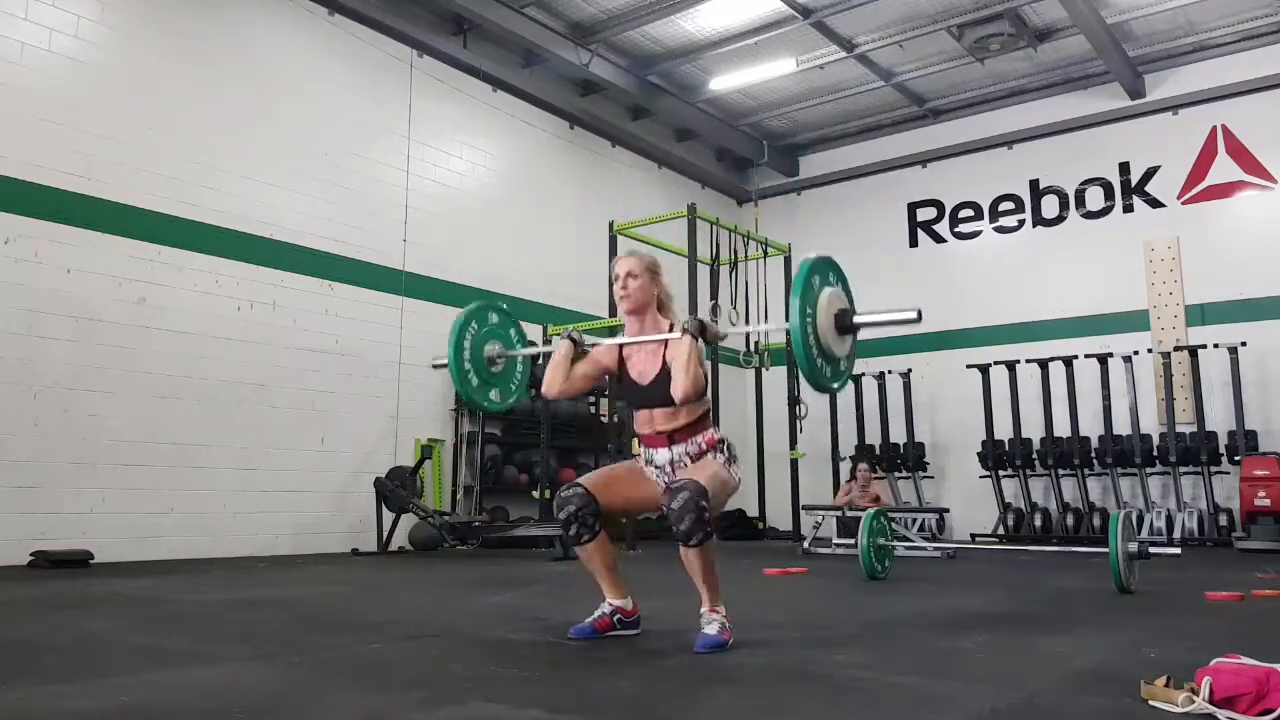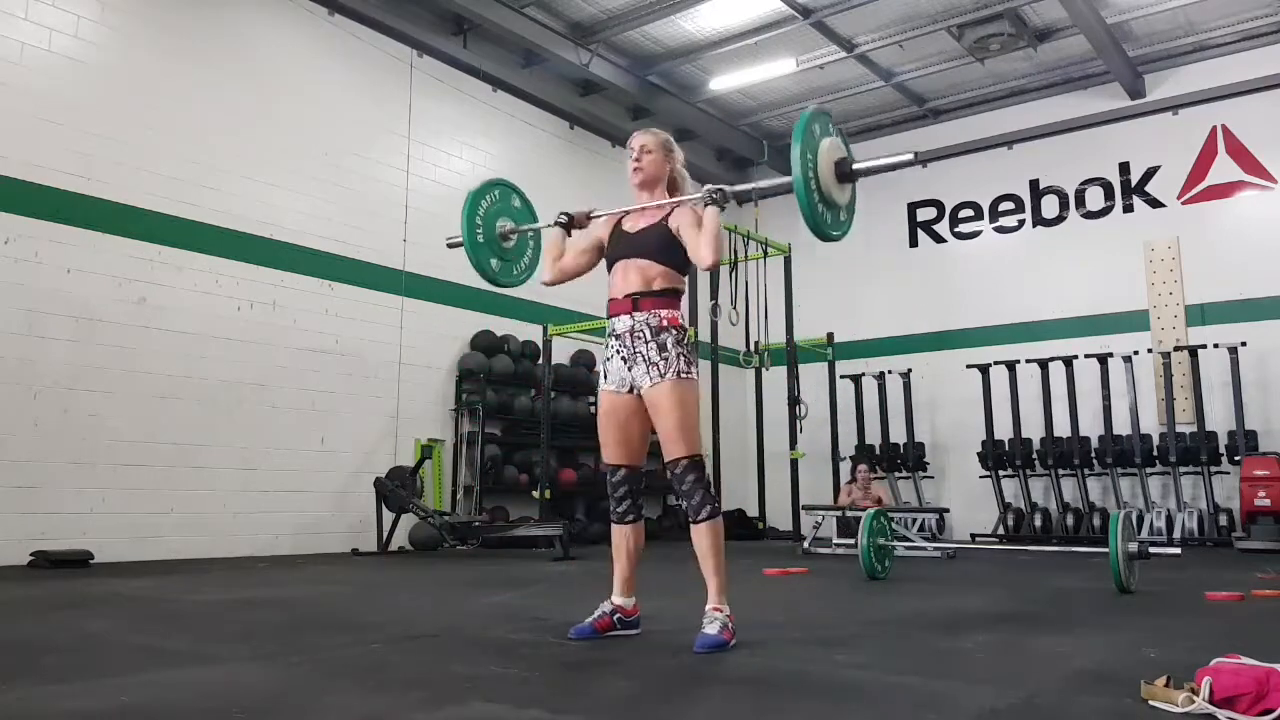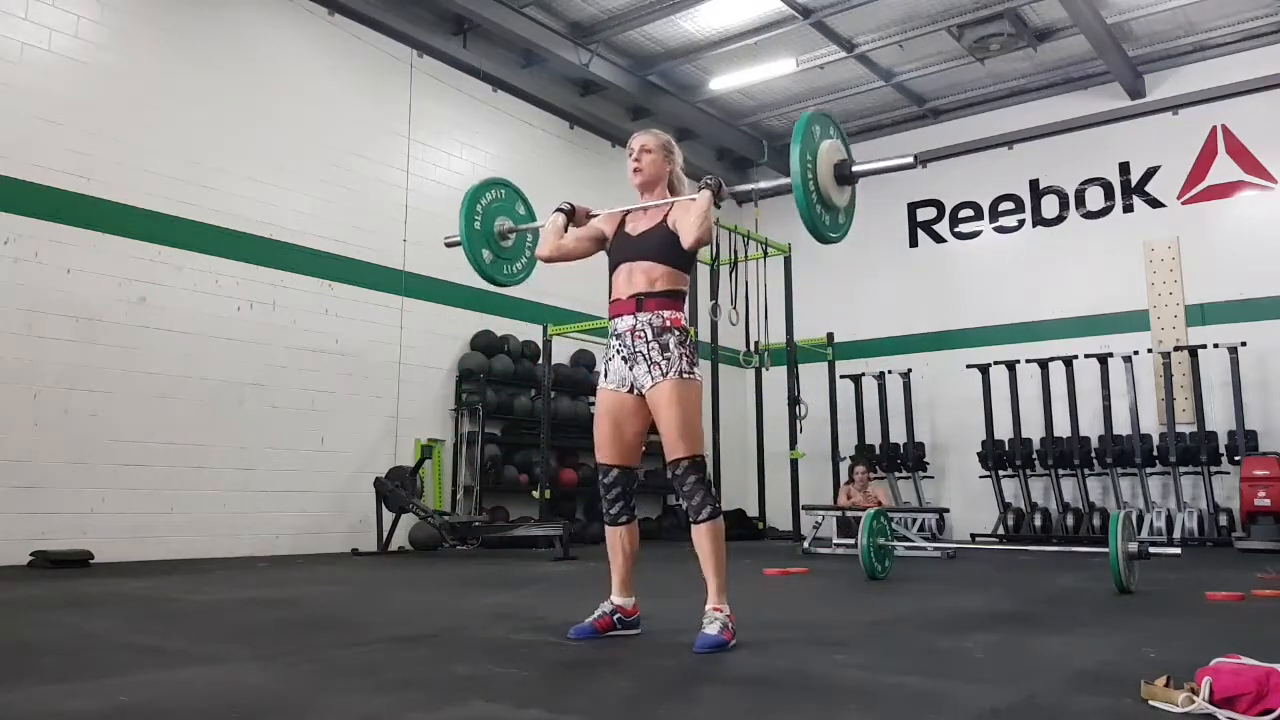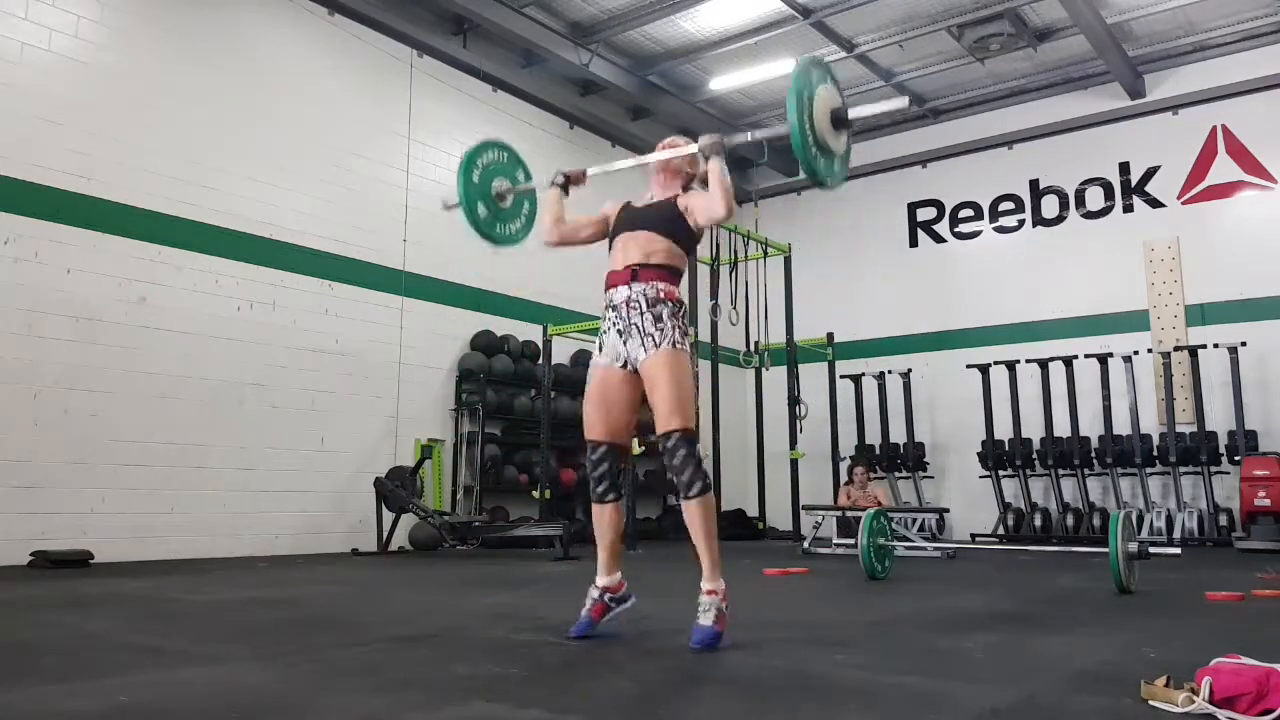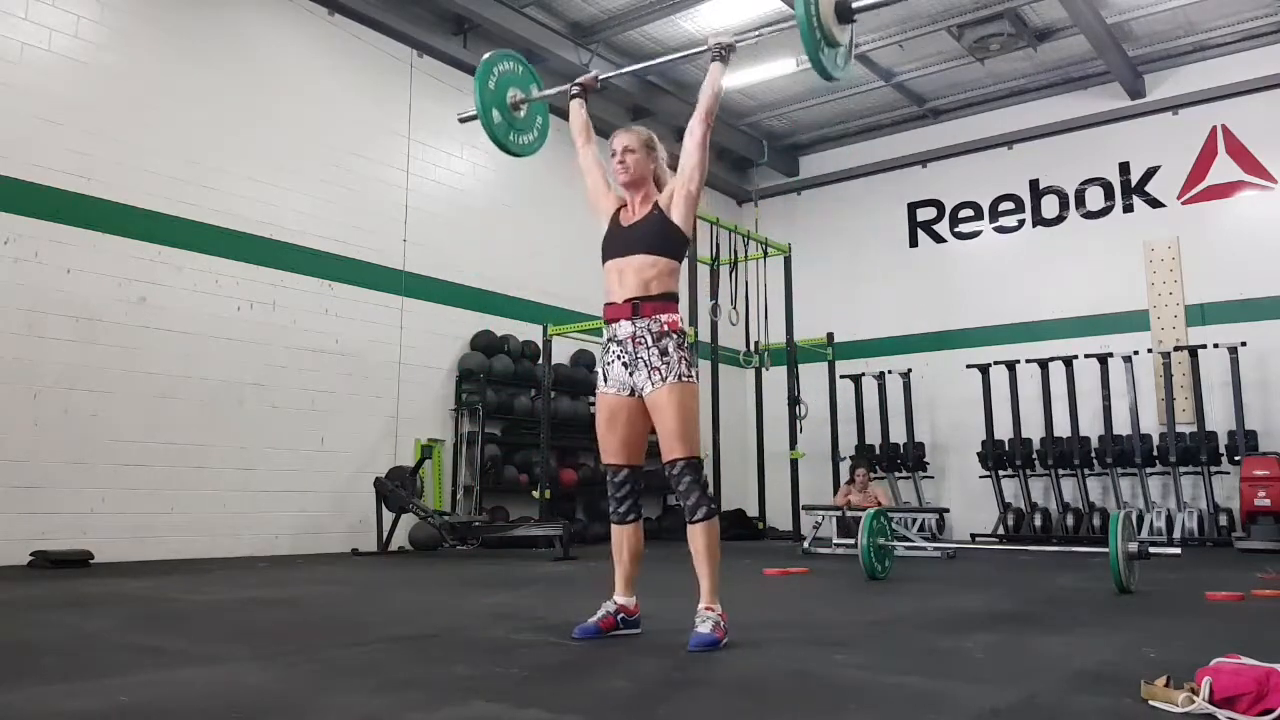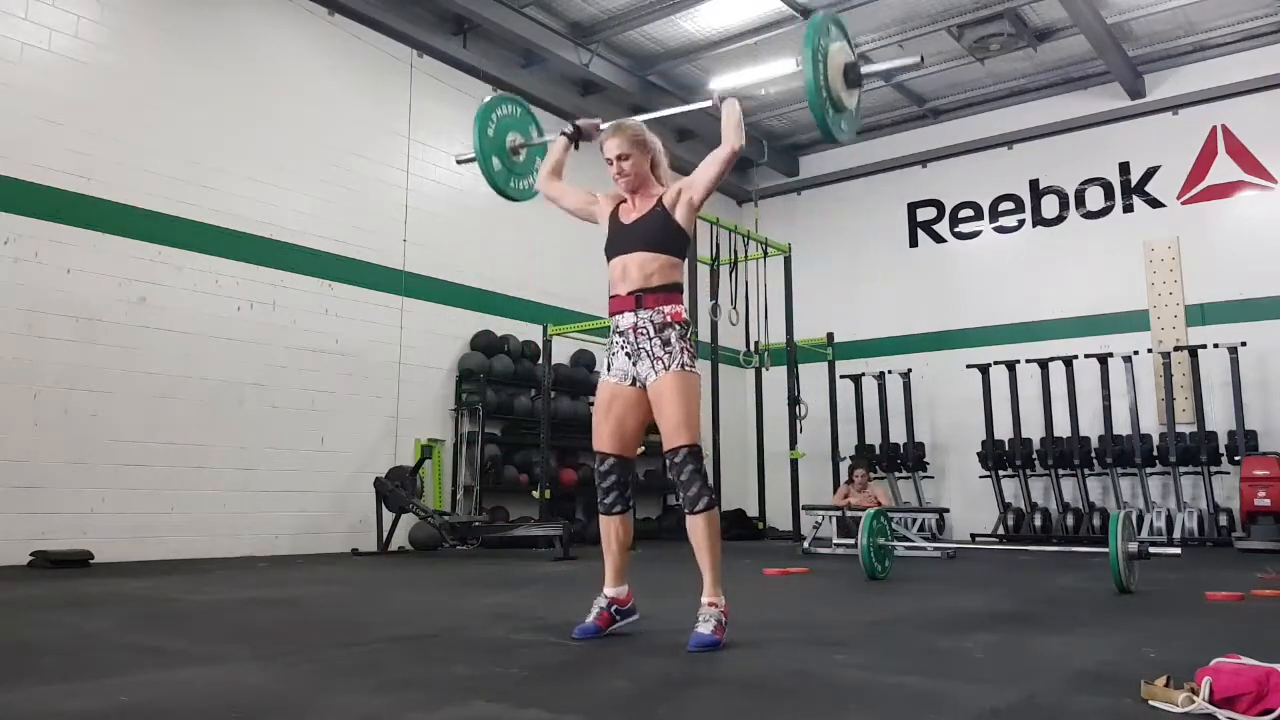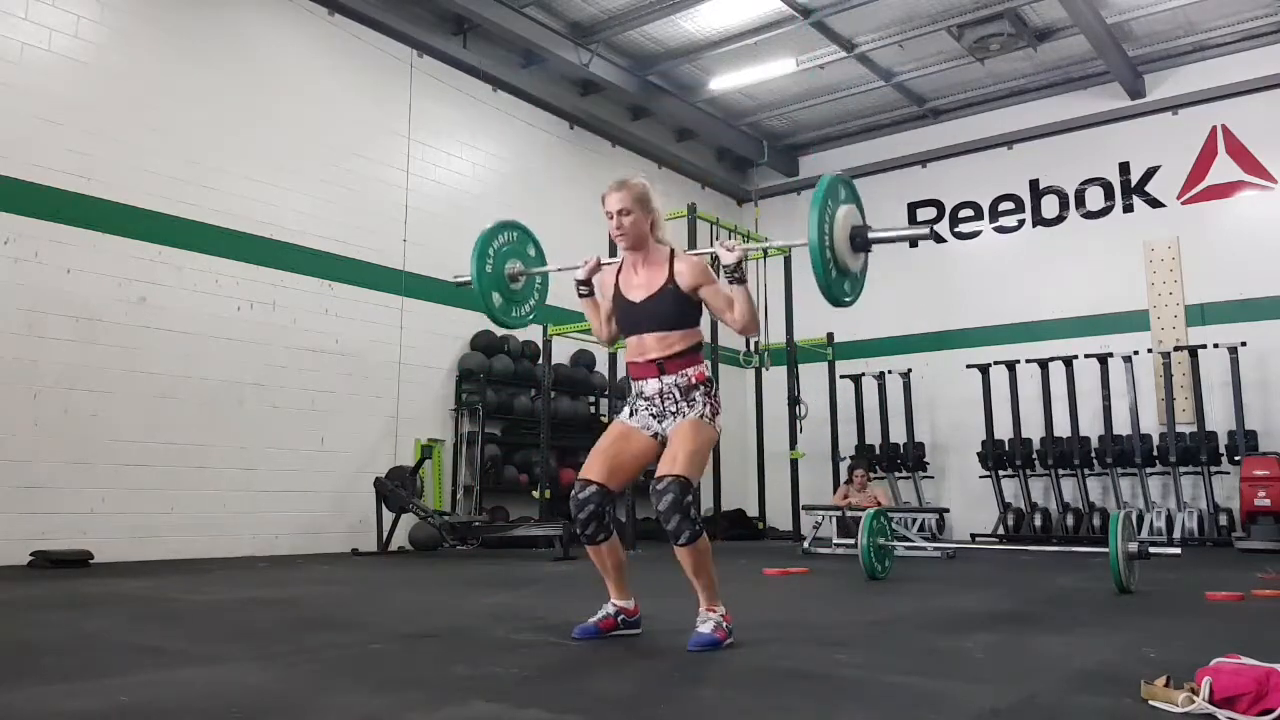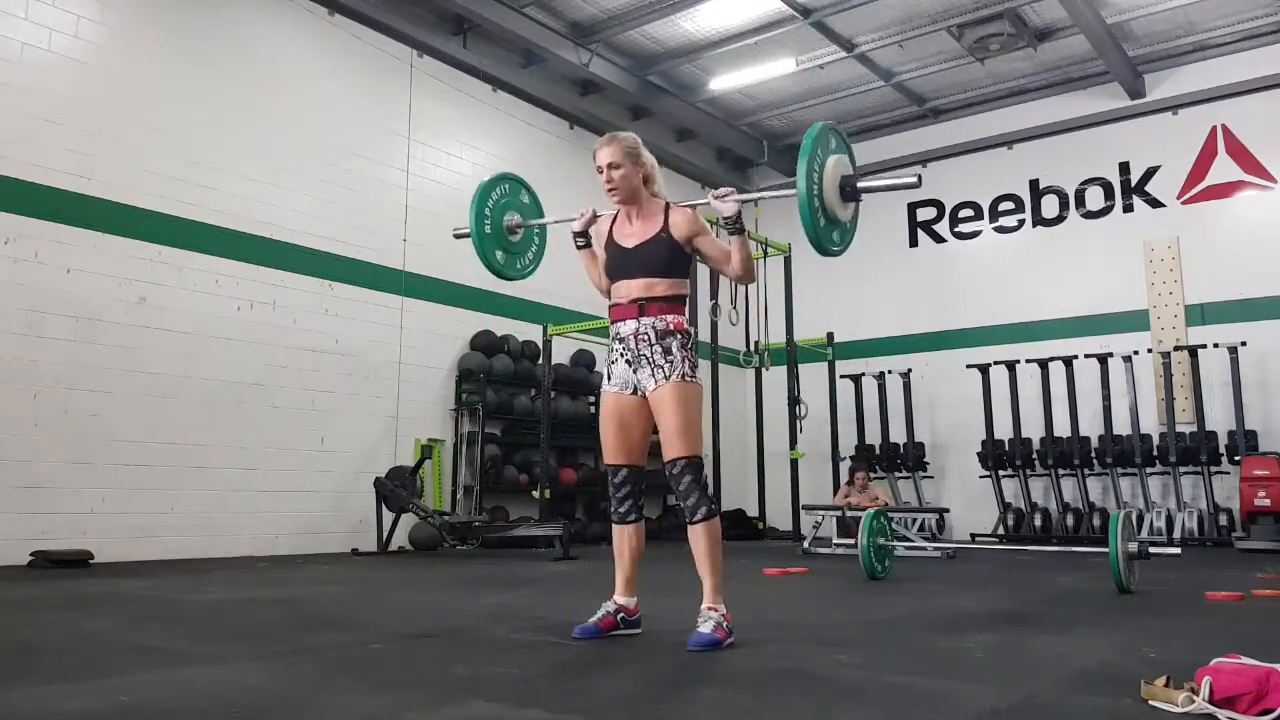
dt=0.3s
person 1, frame 1
left shoulder: (679, 340)
right shoulder: (612, 352)
left elbow: (685, 391)
right elbow: (553, 389)
left wrist: (690, 333)
right wrist: (568, 342)
left hip: (704, 460)
right hip: (652, 466)
left knee: (685, 498)
right knee: (571, 501)
left ankle: (713, 613)
right ankle: (620, 605)
person 1, frame 2
left shoulder: (682, 215)
right shoulder: (611, 224)
left elbow: (709, 257)
right elbow: (553, 272)
left wrist: (712, 206)
right wrist: (566, 226)
left hip: (663, 342)
right hip: (617, 347)
left knee: (686, 474)
right knee: (620, 482)
left ankle: (717, 609)
right ankle: (623, 603)
person 1, frame 3
left shoulder: (680, 212)
right shoulder: (612, 222)
left elbow: (695, 237)
right elbow: (548, 250)
left wrist: (707, 195)
right wrist: (564, 214)
left hip: (665, 340)
right hip: (619, 346)
left knee: (687, 476)
right knee: (613, 482)
left ankle: (718, 610)
right ankle: (622, 603)
person 1, frame 4
left shoulder: (690, 201)
right shoulder: (622, 208)
left elbow: (719, 209)
right elbow: (556, 234)
left wrist: (714, 159)
right wrist: (559, 189)
left hip: (660, 316)
right hip: (616, 323)
left knee: (677, 449)
right knee: (600, 458)
left ankle: (713, 592)
right ankle: (610, 583)
person 1, frame 5
left shoulder: (675, 200)
right shoulder: (611, 207)
left elbow: (701, 122)
right elbow: (584, 145)
left wrist: (717, 63)
right wrist: (578, 95)
left hip: (661, 342)
right hip: (616, 347)
left knee: (684, 477)
right knee: (619, 483)
left ankle: (710, 610)
right ankle: (623, 603)
person 1, frame 6
left shoulder: (676, 194)
right shoulder: (608, 206)
left elbow: (731, 148)
right elbow: (548, 183)
left wrist: (727, 103)
right wrist: (570, 137)
left hip: (666, 336)
right hip: (620, 342)
left knee: (685, 467)
right knee: (608, 470)
left ankle: (713, 604)
right ankle: (617, 594)
person 1, frame 7
left shoulder: (687, 267)
right shoulder: (612, 277)
left elbow: (746, 325)
right elbow: (604, 335)
left wrist: (735, 269)
right wrist: (584, 286)
left hip: (688, 397)
right hip: (641, 401)
left knee: (670, 497)
right knee: (586, 498)
left ankle: (713, 610)
right ankle: (622, 605)
person 1, frame 8
left shoulder: (680, 220)
right shoulder: (609, 228)
left elbow: (742, 273)
left wrist: (733, 222)
right wrist: (581, 238)
left hip: (667, 346)
right hip: (620, 351)
left knee: (685, 475)
right knee: (621, 483)
left ankle: (714, 609)
right ankle: (624, 603)
